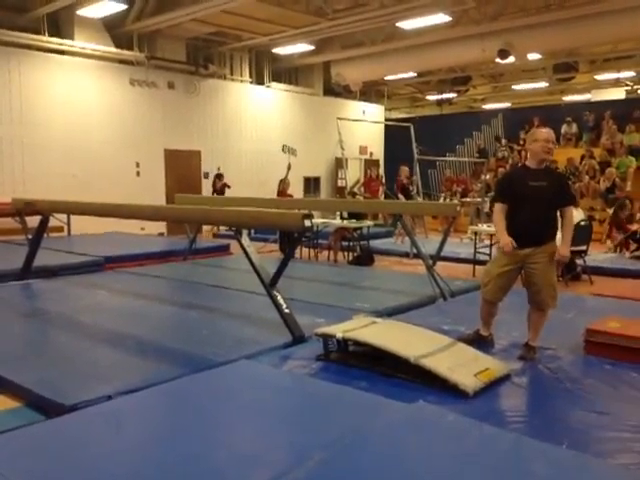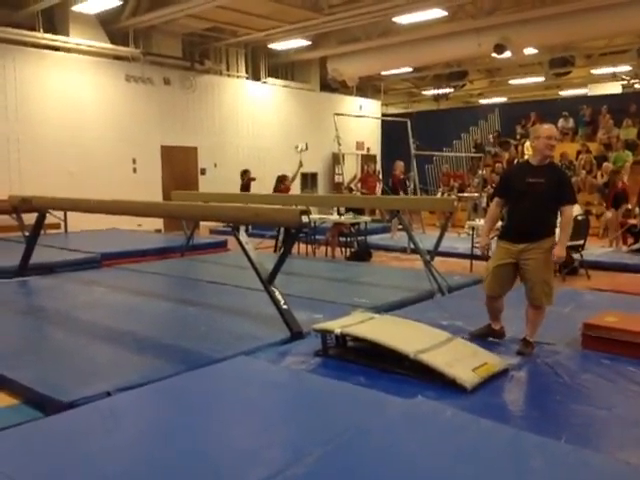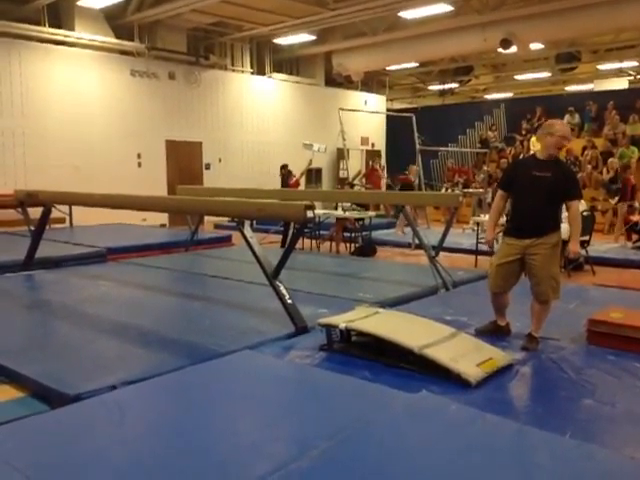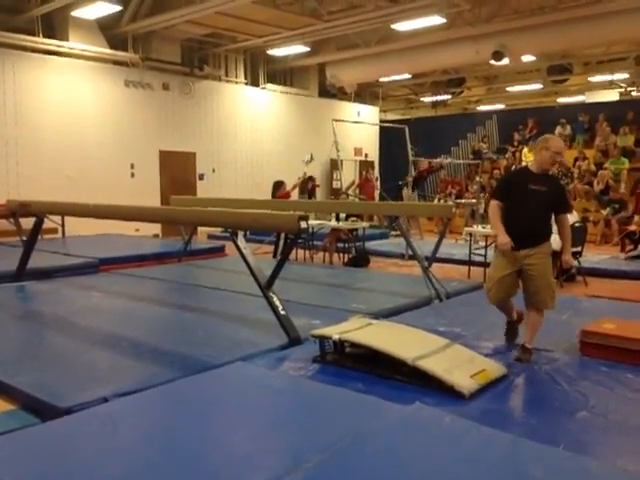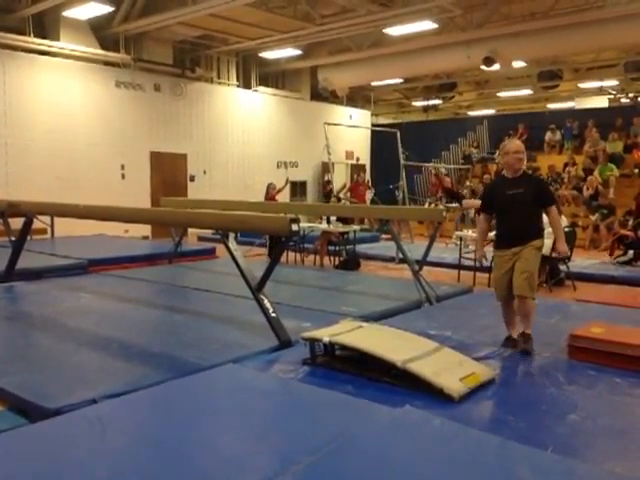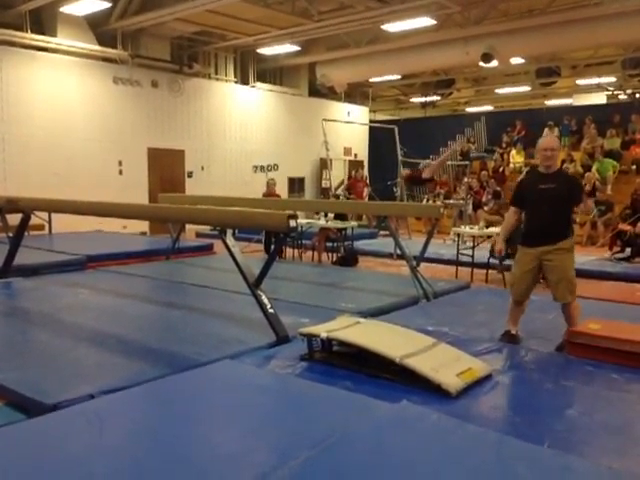
dt=0.7s
person 1, frame 1
left shoulder: (558, 180)
right shoulder: (511, 177)
left elbow: (567, 213)
right elbow: (499, 210)
left wrist: (565, 244)
right wrist: (502, 236)
left hip: (543, 249)
right hip: (512, 247)
left knee: (541, 299)
right knee: (490, 292)
left ankle: (531, 343)
right ankle: (484, 333)
person 1, frame 2
left shoulder: (559, 177)
right shoulder: (513, 172)
left elbow: (566, 212)
right elbow: (497, 204)
left wrist: (561, 245)
right wrist: (485, 233)
left hip: (540, 245)
right hip: (507, 242)
left knee: (537, 296)
right knee: (492, 289)
left ankle: (528, 339)
right ankle: (495, 326)
person 1, frame 3
left shoulder: (565, 172)
right shoulder: (518, 166)
left elbow: (573, 208)
right elbow: (501, 197)
left wrist: (574, 240)
right wrist: (491, 228)
left hip: (545, 240)
right hip: (513, 237)
left knee: (543, 291)
right knee: (497, 283)
left ankle: (534, 334)
right ankle: (501, 323)
person 1, frame 4
left shoulder: (555, 186)
right shoulder: (512, 178)
left elbow: (562, 220)
right elbow: (494, 206)
left wrist: (566, 251)
right wrist: (500, 233)
left hip: (538, 250)
right hip: (508, 248)
left knee: (536, 301)
right knee: (497, 294)
left ankle: (527, 345)
right ankle: (513, 317)
person 1, frame 5
left shoulder: (536, 183)
right shoulder: (494, 187)
left elbow: (552, 211)
right elbow: (484, 219)
left wrist: (560, 240)
right wrist: (480, 246)
left hip: (530, 245)
right hip: (503, 248)
left knee: (523, 291)
right knee: (504, 295)
left ankle: (526, 334)
right ankle: (512, 334)
person 1, frame 6
left shoulder: (569, 181)
right shoulder: (526, 182)
left elbow: (580, 206)
right elbow: (514, 213)
right wrist: (501, 239)
left hip: (559, 246)
right hip: (528, 246)
left knee: (566, 294)
right knee: (518, 291)
right ankle: (511, 330)
